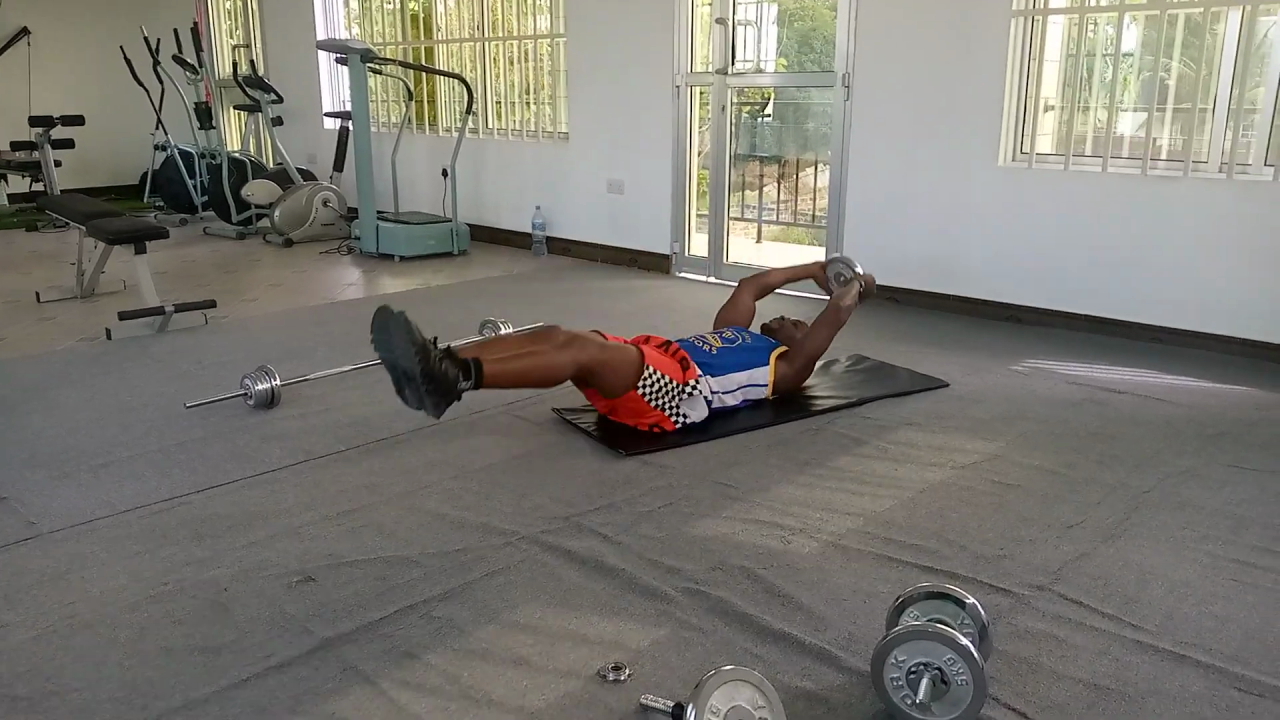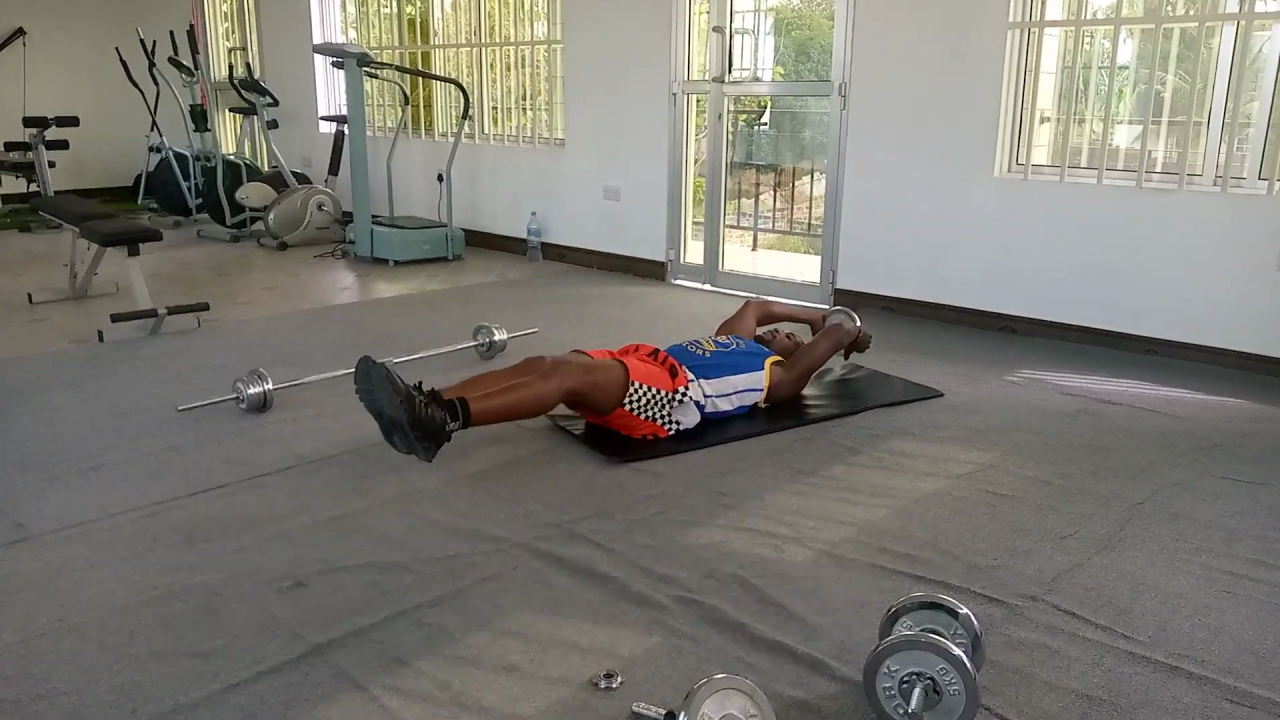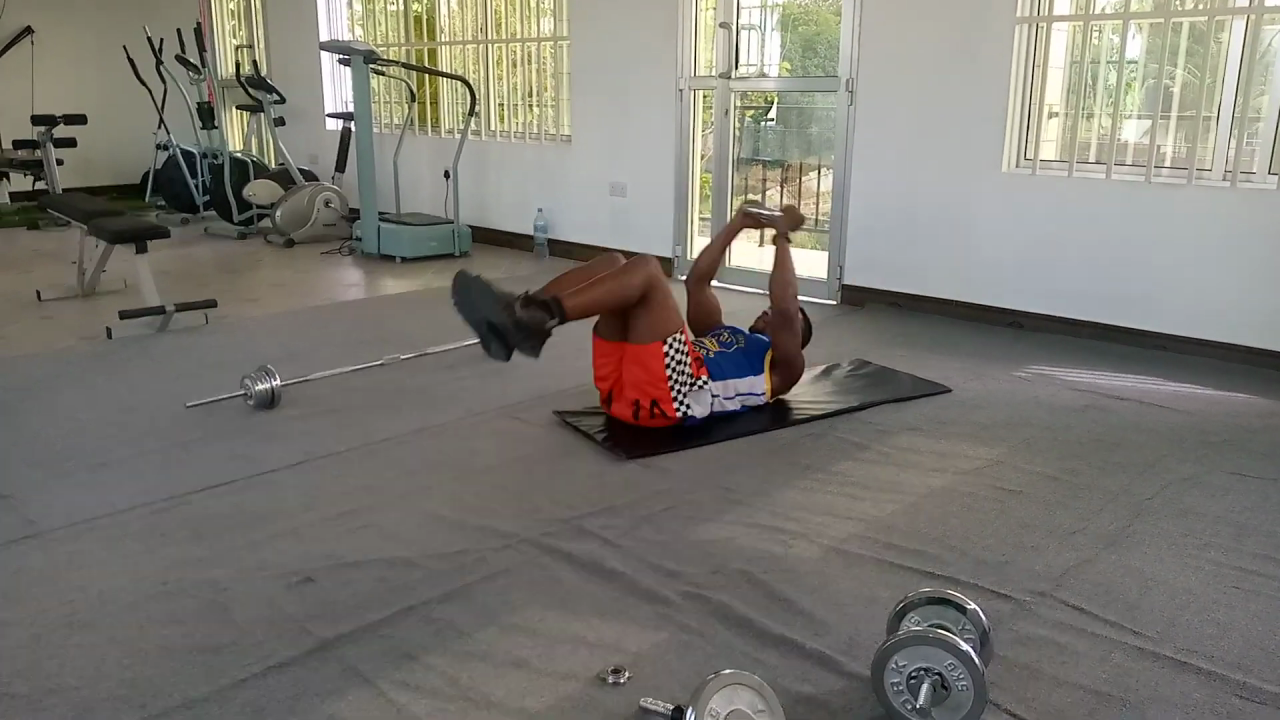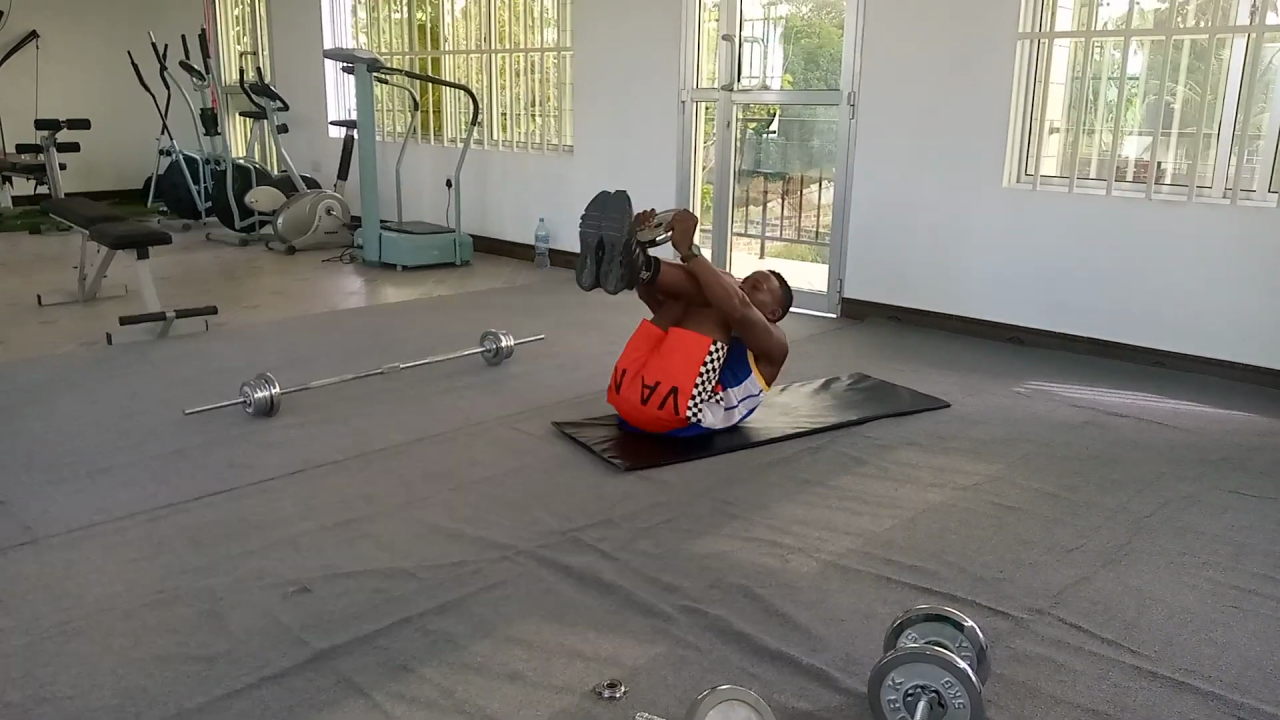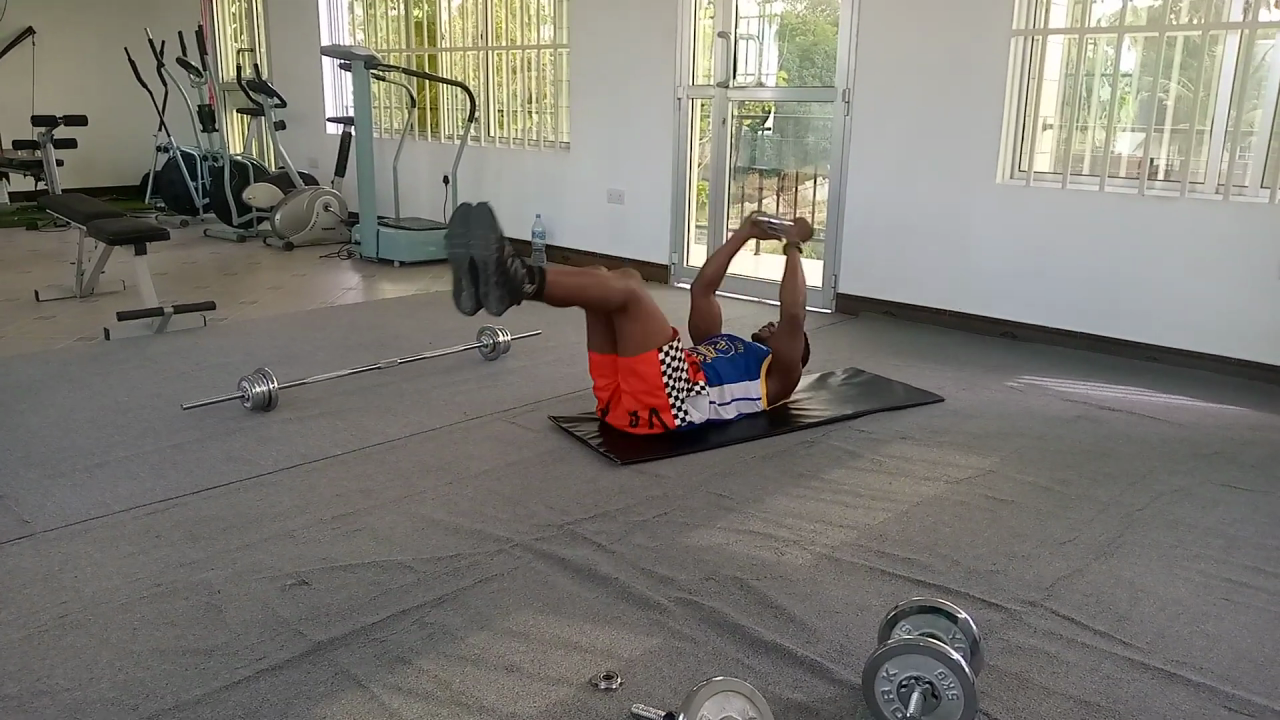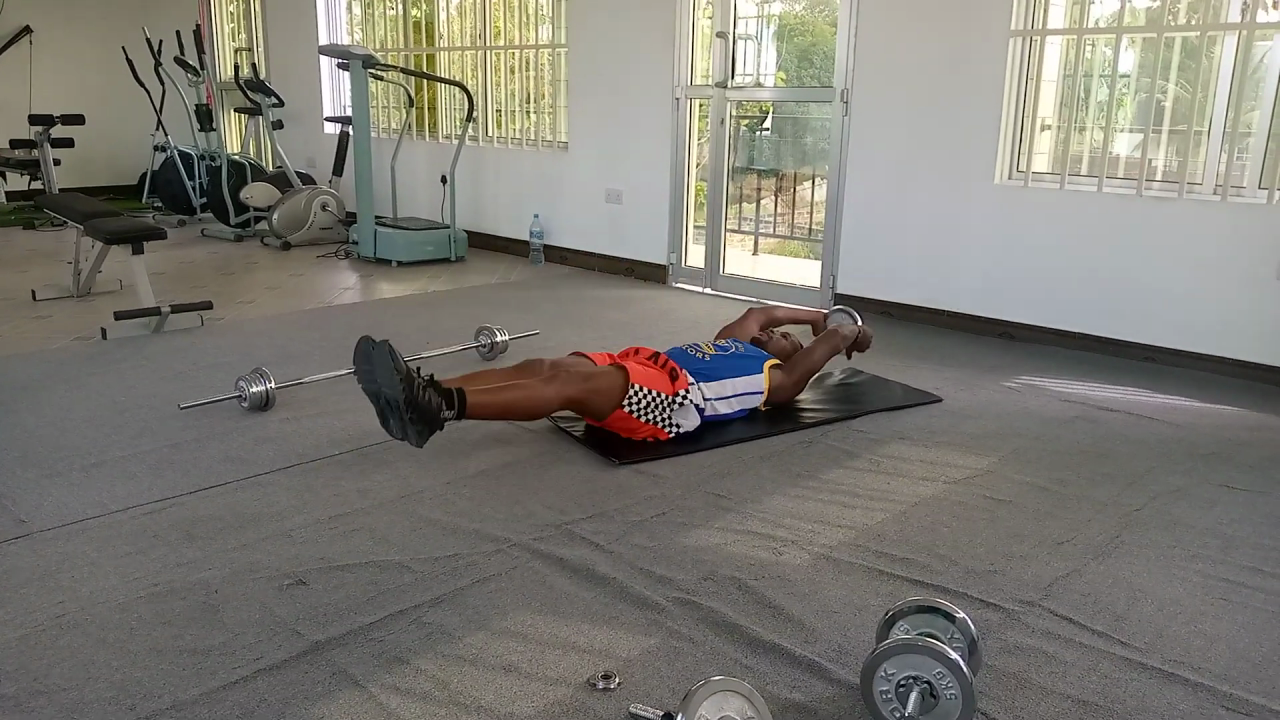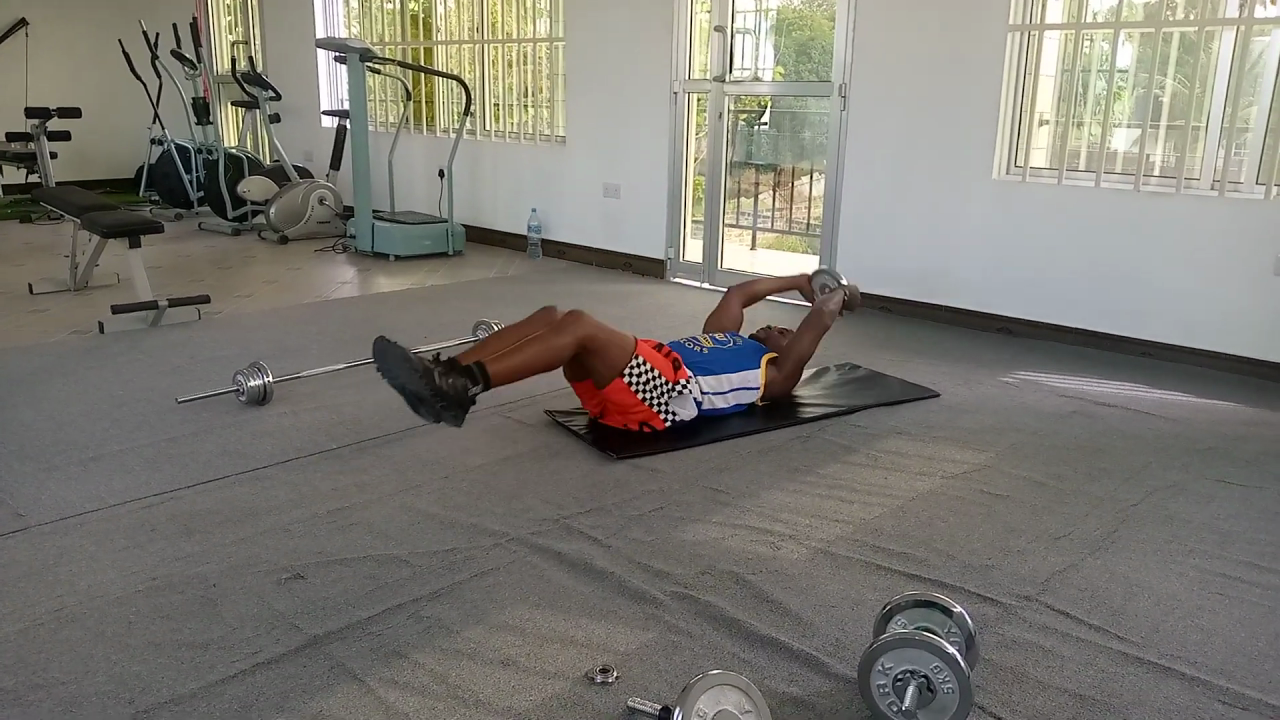
dt=0.4s
person 1, frame 1
left shoulder: (787, 368)
right shoulder: (739, 336)
left elbow: (834, 315)
right elbow: (750, 287)
left wrist: (853, 287)
right wrist: (811, 271)
left hip: (675, 397)
right hip: (654, 358)
left knee: (579, 347)
right knee: (555, 338)
left ankle: (454, 378)
right ankle: (443, 365)
person 1, frame 2
left shoulder: (779, 376)
right shoulder: (736, 345)
left elbow: (833, 337)
right elbow: (756, 306)
right wrist: (817, 314)
left hip: (668, 396)
right hip: (640, 362)
left knee: (569, 373)
right knee: (539, 365)
left ankle: (442, 420)
right ankle: (429, 405)
person 1, frame 3
left shoulder: (782, 367)
right shoulder: (722, 334)
left elbow: (786, 310)
right elbow: (698, 279)
left wrist: (782, 241)
right wrist: (735, 226)
left hip: (671, 397)
right hip: (623, 387)
left knee: (645, 267)
right knee: (612, 263)
left ankle: (537, 321)
right ankle: (522, 312)
person 1, frame 4
left shoulder: (771, 347)
right shoulder: (714, 330)
left elbow: (738, 309)
right elbow: (649, 293)
left wrist: (688, 249)
right wrist: (643, 244)
left hip: (674, 408)
right hip: (630, 392)
left knee: (722, 294)
left ankle: (630, 264)
right ankle: (614, 261)
person 1, frame 5
left shoulder: (778, 377)
right shoulder: (718, 343)
left elbow: (793, 313)
right elbow: (703, 286)
left wrist: (793, 249)
right wrist: (741, 236)
left hip: (668, 404)
right hip: (620, 394)
left knee: (626, 284)
right knee: (600, 281)
left ankle: (523, 279)
right ankle: (503, 281)
person 1, frame 6
left shoulder: (780, 379)
right shoulder: (736, 348)
left elbow: (831, 342)
right elbow: (758, 314)
right wrist: (815, 315)
left hip: (670, 401)
right hip: (645, 365)
left knee: (567, 382)
right knee: (541, 370)
left ankle: (437, 405)
right ankle: (427, 396)
person 1, frame 7
left shoulder: (775, 375)
right shoulder: (728, 340)
left elbow: (816, 323)
right elbow: (740, 292)
left wrist: (835, 298)
right wrist: (796, 281)
left hip: (663, 393)
right hip: (646, 364)
left knee: (579, 324)
right knee: (550, 316)
left ankle: (464, 386)
right ankle: (448, 373)
